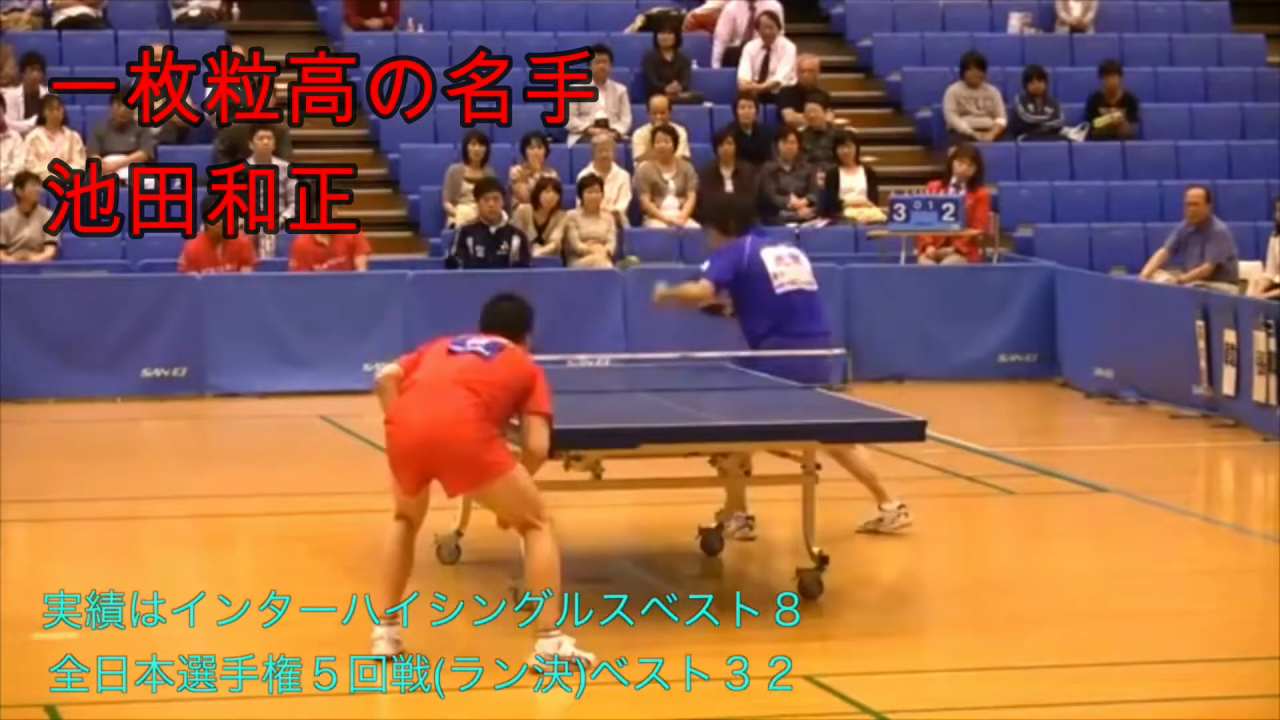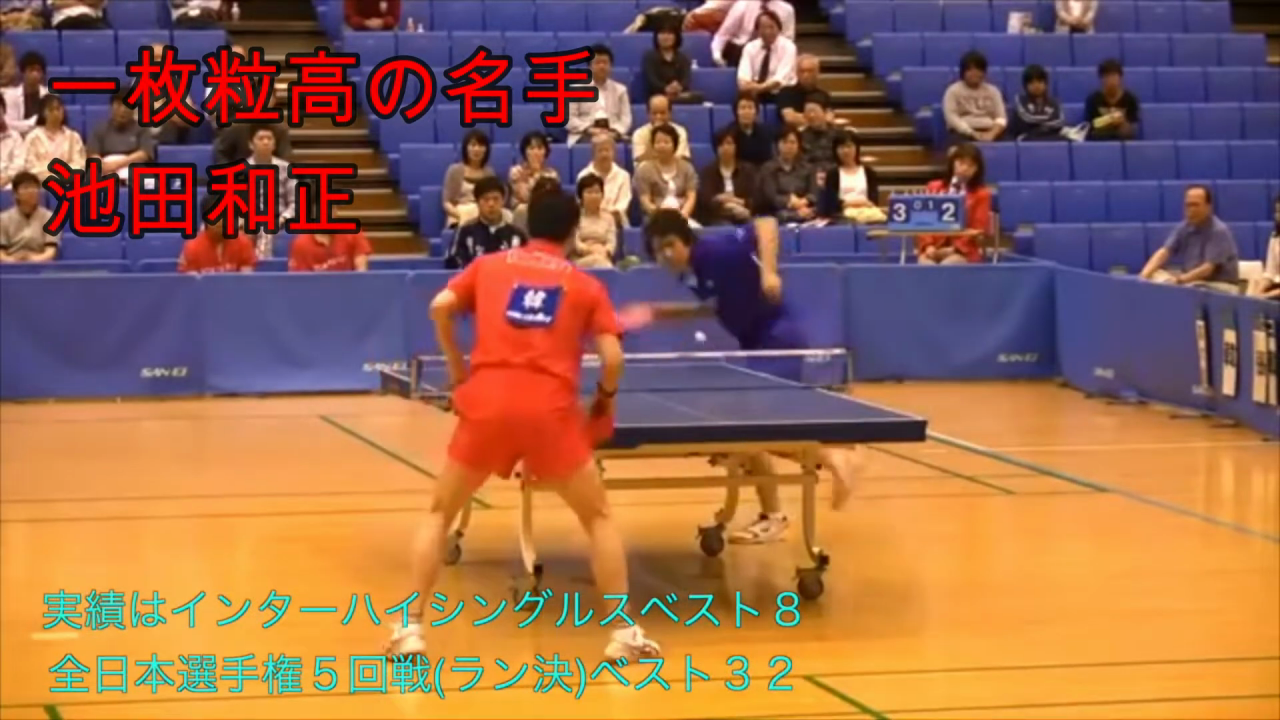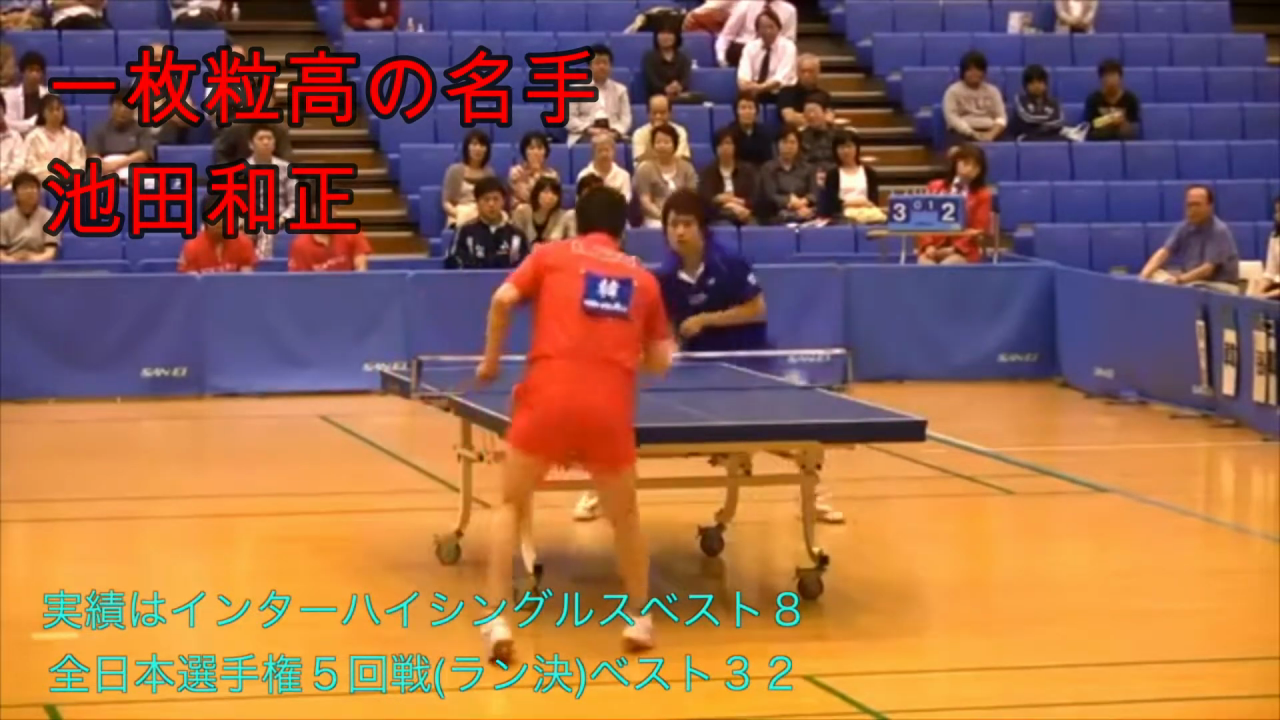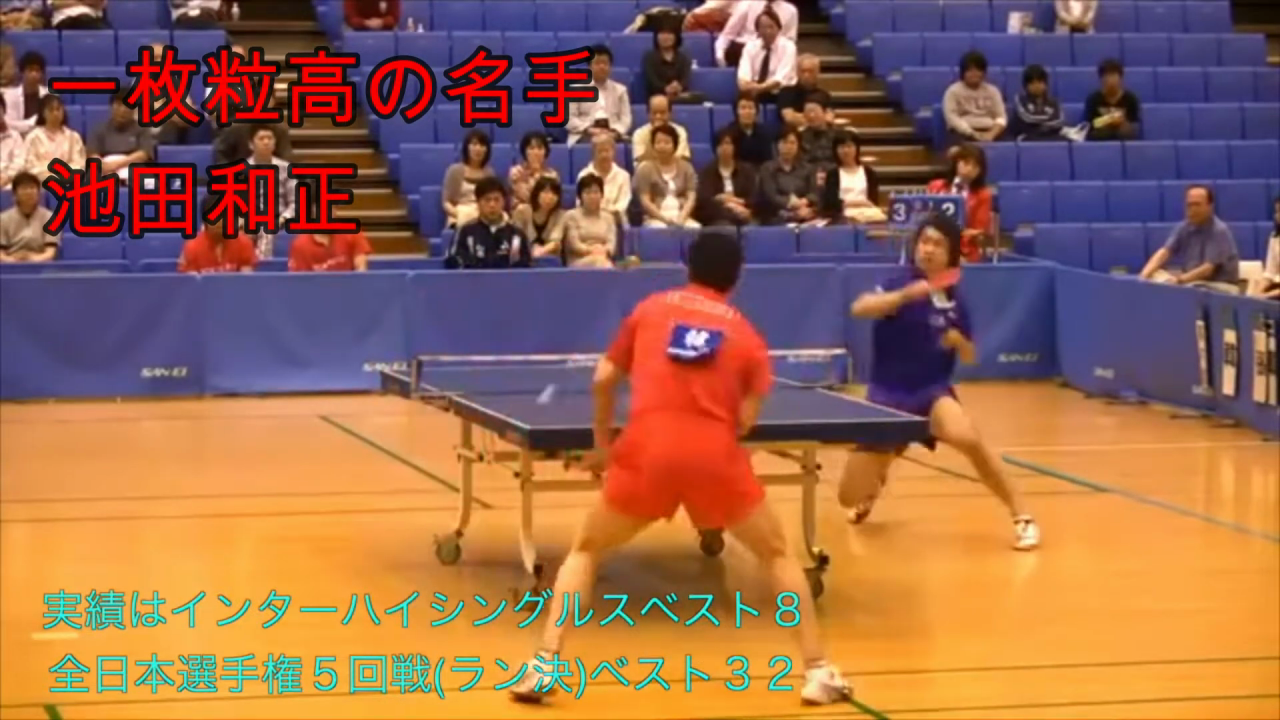
dt=0.7s
person 1, frame 1
left shoulder: (445, 345)
right shoulder: (524, 365)
left elbow: (386, 377)
right elbow: (538, 446)
right wrist: (518, 485)
left hip: (410, 428)
right hip: (461, 432)
left knee: (405, 518)
right knee: (538, 523)
left ankle: (387, 631)
right ankle: (550, 643)
person 1, frame 2
left shoulder: (490, 264)
right shoulder: (584, 283)
left elbow: (441, 308)
right elbow: (611, 358)
left wrist: (456, 363)
right wrist: (607, 398)
left hip: (487, 403)
right hip: (550, 409)
left knee: (440, 513)
right knee: (597, 518)
left ankle: (410, 627)
right ankle: (624, 631)
person 1, frame 3
left shoulder: (552, 254)
right shoulder: (645, 278)
left elbow: (503, 300)
right elbow: (660, 360)
left wrist: (491, 359)
left hip: (548, 397)
right hip: (610, 403)
left knee: (509, 505)
right knee: (623, 513)
left ankle: (497, 620)
right ankle: (639, 619)
person 1, frame 4
left shoulder: (650, 308)
right shoulder: (747, 333)
left elbow: (604, 378)
right elbow: (745, 418)
left wrist: (604, 440)
left hip: (649, 448)
right hip: (717, 452)
left knee: (586, 550)
right knee: (778, 554)
left ankle: (544, 662)
right ankle: (818, 669)
person 2, frame 1
left shoulder: (735, 252)
right shoulder: (789, 249)
left elbow: (701, 293)
left wrist: (669, 293)
left hip: (779, 353)
right hip: (814, 351)
left ankle: (738, 516)
right ankle: (889, 508)
person 2, frame 2
left shoulder: (716, 251)
right shoulder: (692, 273)
left elbow: (766, 226)
left wrist: (769, 274)
right wrist: (665, 312)
left hip: (779, 339)
right hip: (760, 343)
left ankle: (772, 515)
right ankle: (835, 459)
person 2, frame 3
left shoulder: (729, 260)
right shoulder: (666, 276)
left elbow: (757, 308)
left wrist: (706, 319)
left hip: (752, 350)
right hip: (702, 358)
right ankle: (601, 493)
person 2, frame 4
left shoulder: (956, 301)
right shoulder: (899, 283)
left elbow: (969, 356)
right elbow: (860, 310)
left wrist: (958, 342)
right wrist: (908, 294)
left hip: (932, 390)
right hip: (887, 394)
left knee: (968, 439)
right knee: (850, 496)
left ankle: (1021, 516)
right ankle: (874, 482)
